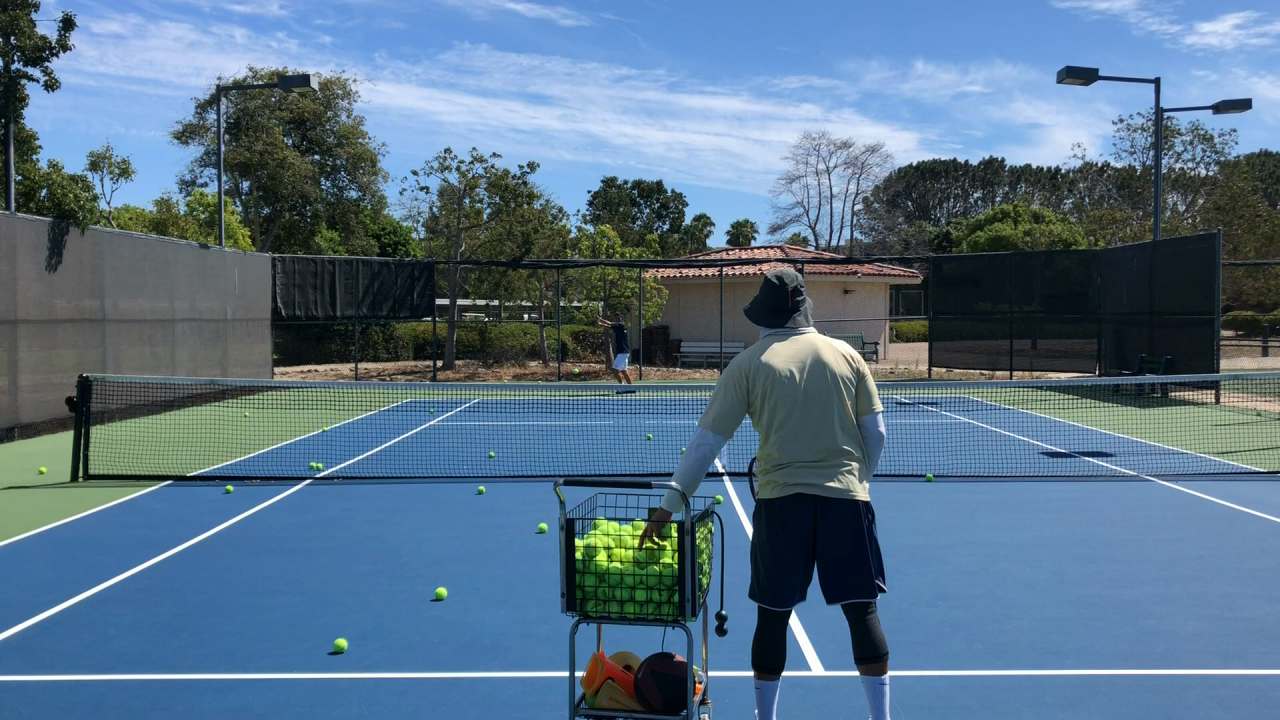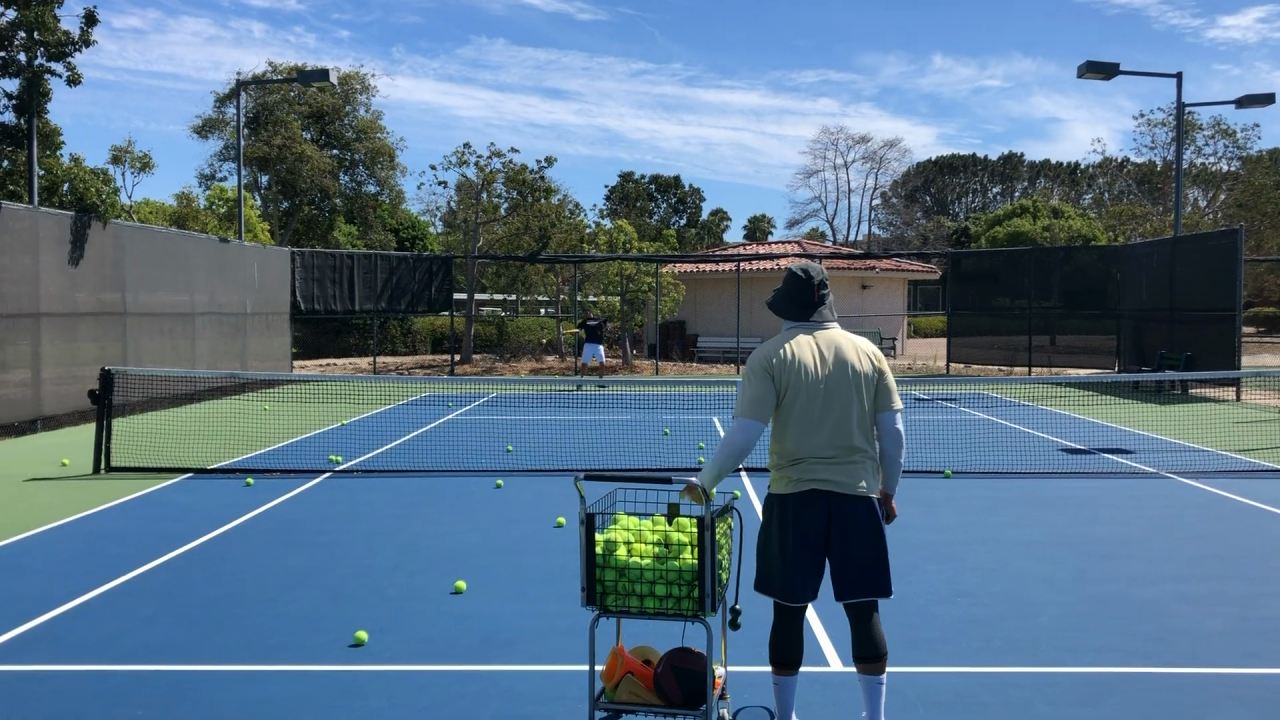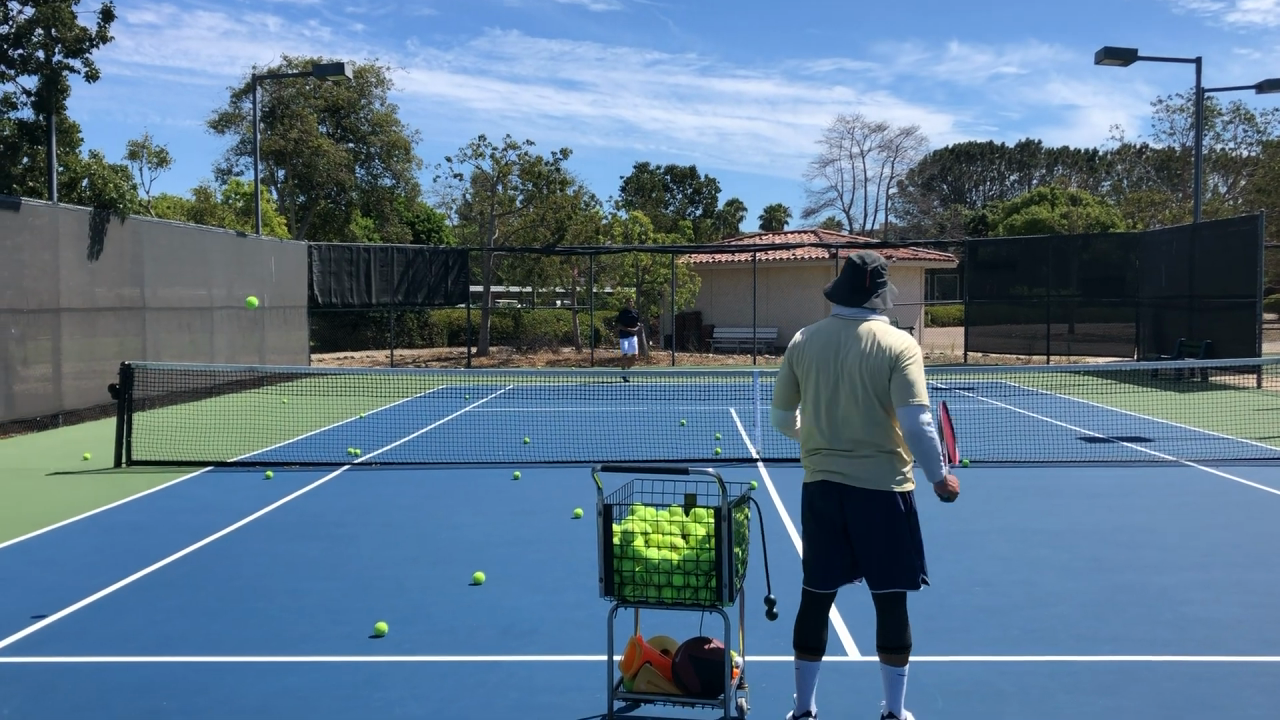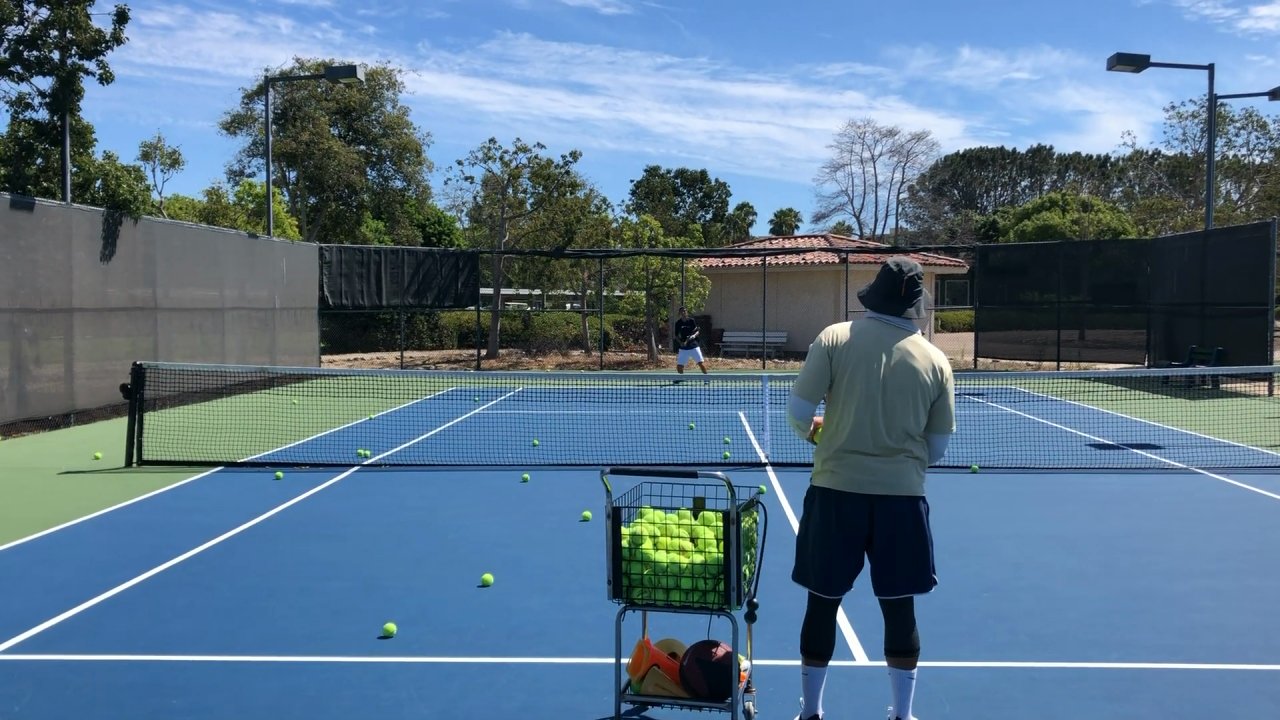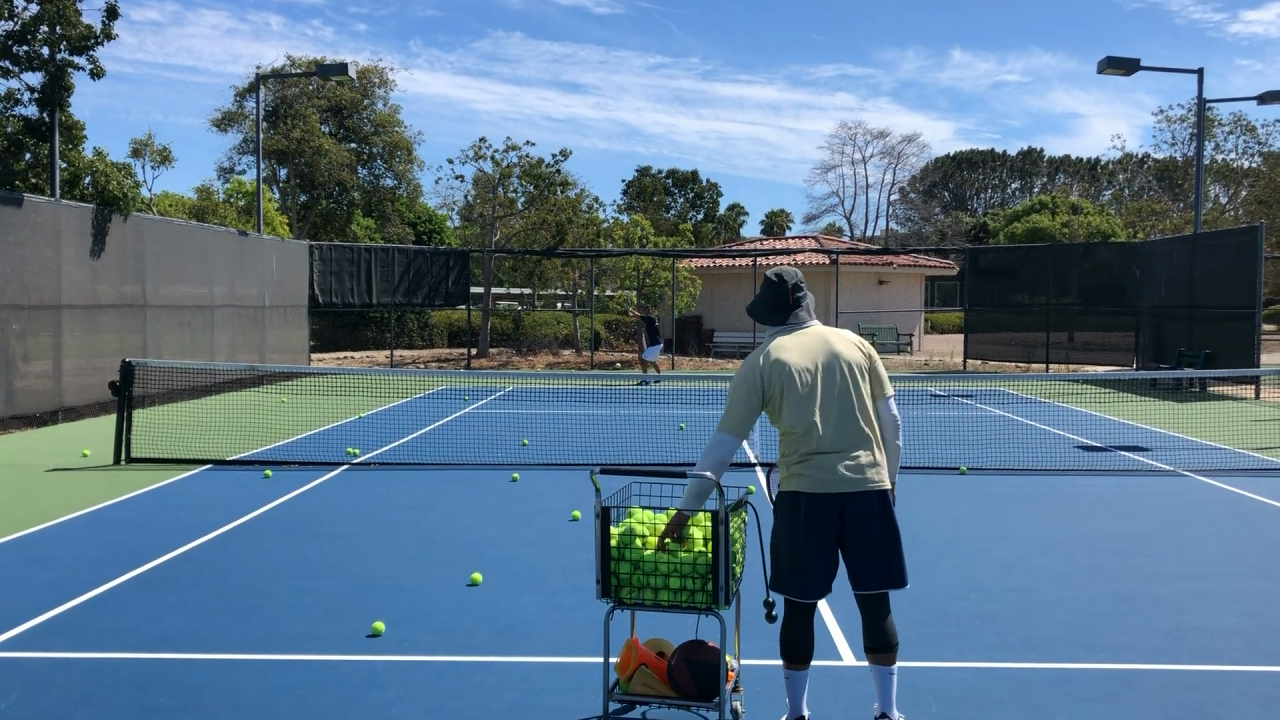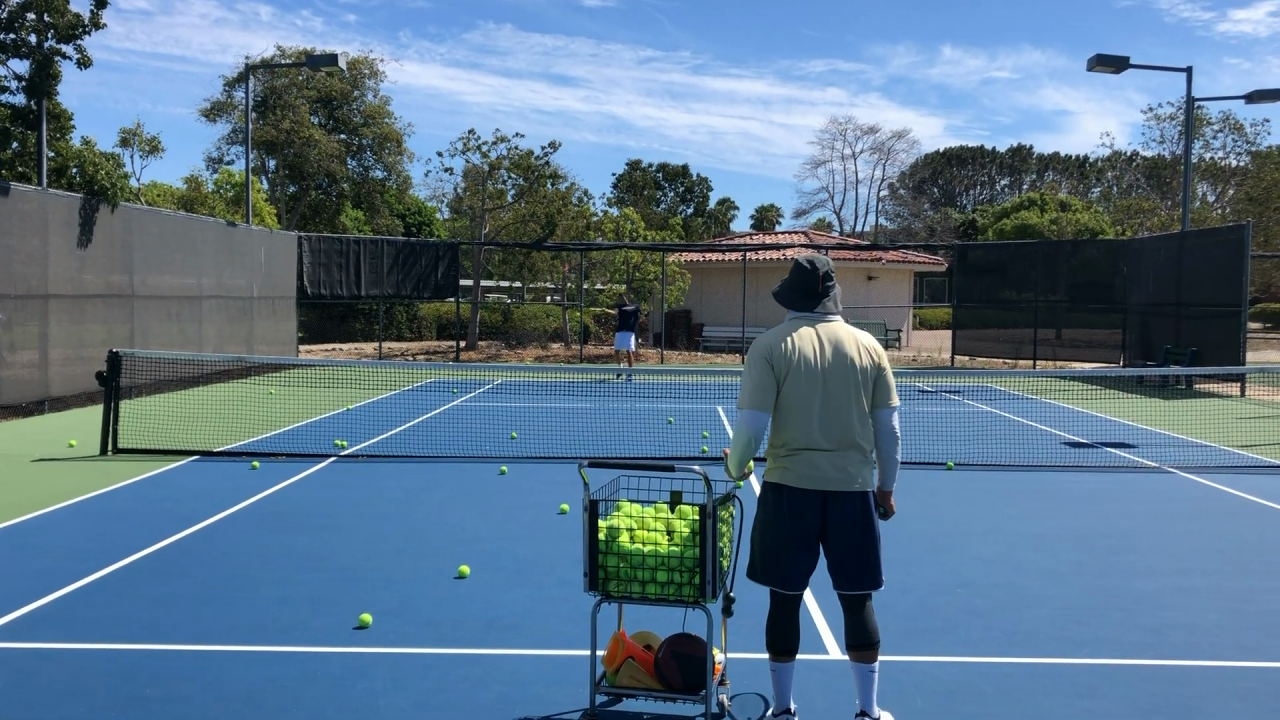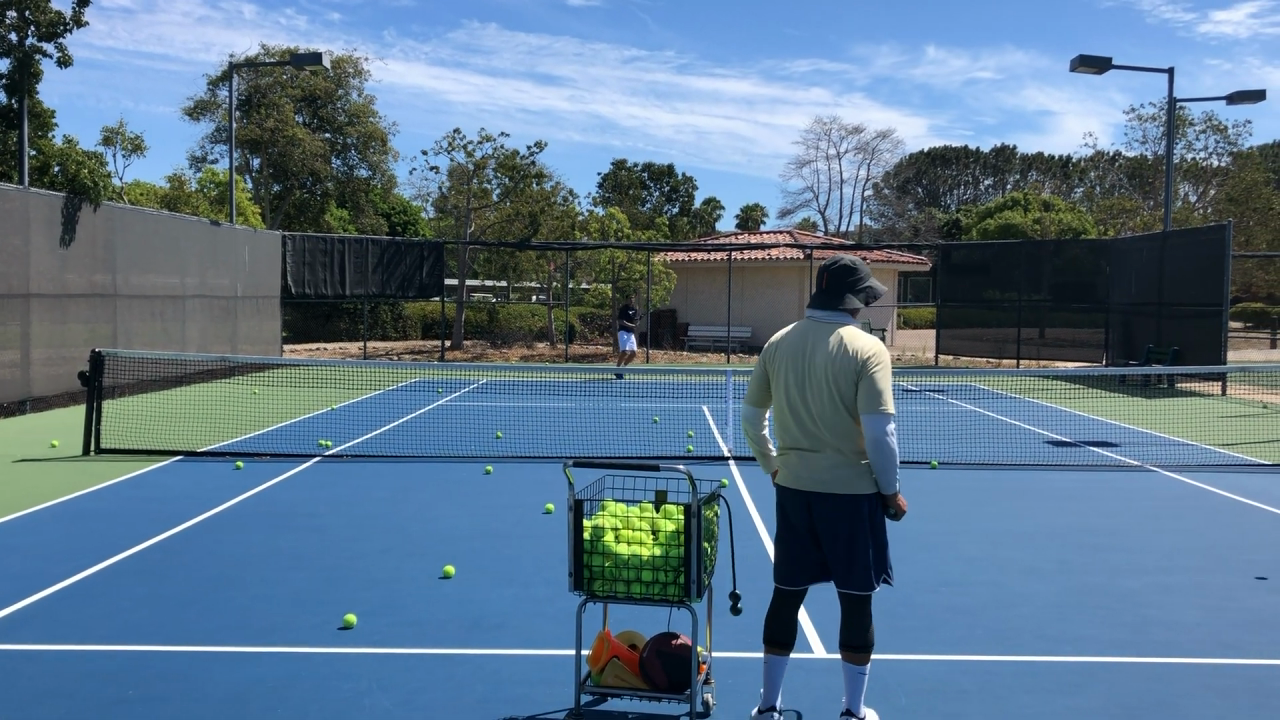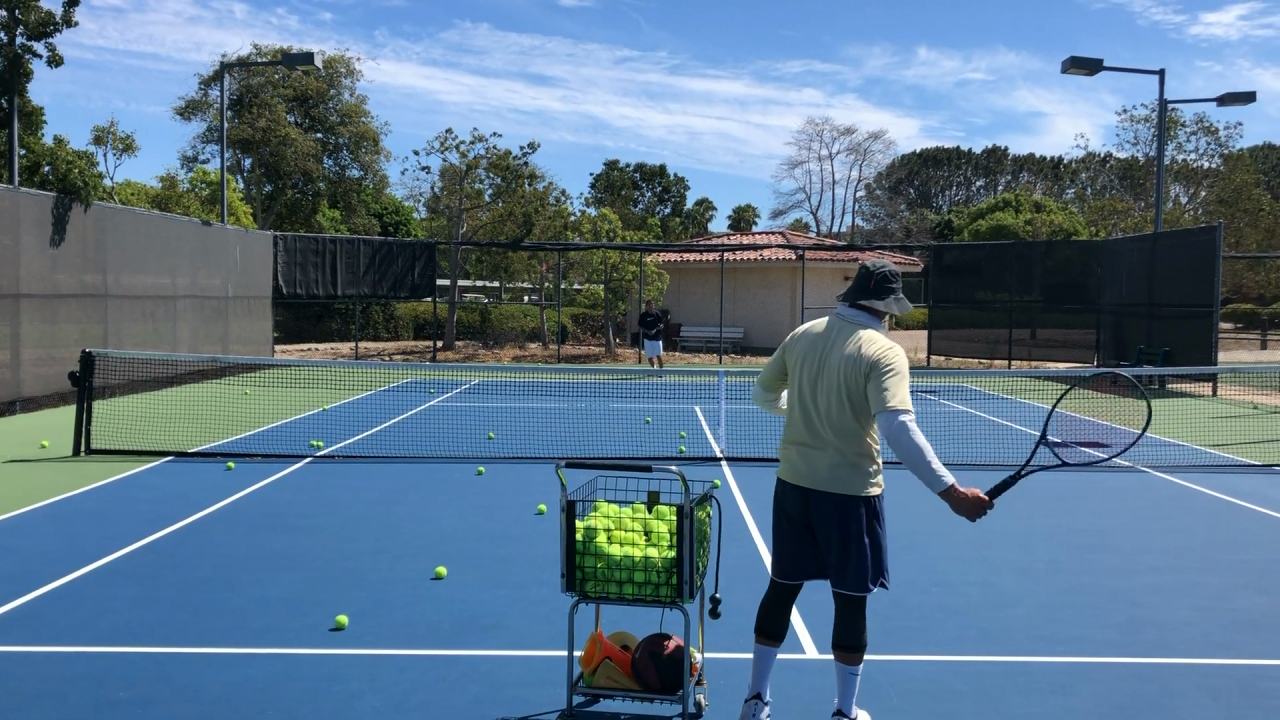
dt=0.7s
person 1, frame 1
left shoulder: (748, 364)
right shoulder: (845, 354)
left elbow: (705, 444)
right elbow: (876, 433)
left wrist: (667, 507)
left hip: (782, 502)
right hip: (845, 500)
left knee: (773, 615)
right knee: (862, 611)
person 1, frame 2
left shoulder: (770, 355)
right shoulder: (867, 351)
left elbow: (744, 434)
right elbow: (893, 432)
left wrist: (702, 484)
right wrist: (887, 492)
left hip: (793, 498)
right hip: (857, 497)
left knee: (788, 611)
right knee: (864, 611)
person 1, frame 3
left shoulder: (803, 339)
right shoulder: (897, 344)
left elbow: (780, 417)
right elbow: (917, 425)
right wrist: (940, 479)
left hip: (822, 487)
right hip: (881, 491)
left knee: (816, 598)
right knee: (890, 602)
person 1, frame 4
left shoulder: (835, 338)
right shoulder: (934, 361)
left elbow: (798, 409)
right elbow: (936, 448)
left wrist: (813, 430)
left hip: (835, 491)
right hip: (901, 497)
left knee: (822, 604)
right knee: (899, 608)
person 1, frame 5
left shoulder: (760, 363)
right shoulder: (854, 343)
left elbow: (722, 446)
right elbow: (890, 419)
left wrist: (686, 510)
right wrist: (888, 476)
left hip: (805, 494)
right hip: (869, 489)
left knee: (800, 608)
right knee: (876, 604)
person 1, frame 6
left shoulder: (770, 345)
right shoulder: (867, 345)
left elbow: (751, 426)
right elbow: (889, 428)
left wrist: (735, 467)
right wrist: (886, 487)
left hip: (789, 489)
right hip: (852, 490)
left knee: (784, 600)
right knee: (857, 601)
person 1, frame 7
left shoulder: (778, 342)
right shoulder: (867, 348)
left elbow: (750, 416)
right elbow: (879, 432)
left wrist: (771, 465)
right wrist: (892, 491)
left hip: (794, 488)
right hip: (852, 492)
left knee: (787, 594)
right knee: (856, 600)
person 1, frame 8
left shoulder: (803, 335)
right shoulder: (883, 352)
left elbow: (763, 395)
right elbow: (899, 429)
right wrist: (949, 490)
left hip: (792, 484)
right hip: (848, 492)
left knee: (782, 585)
right knee: (850, 600)
